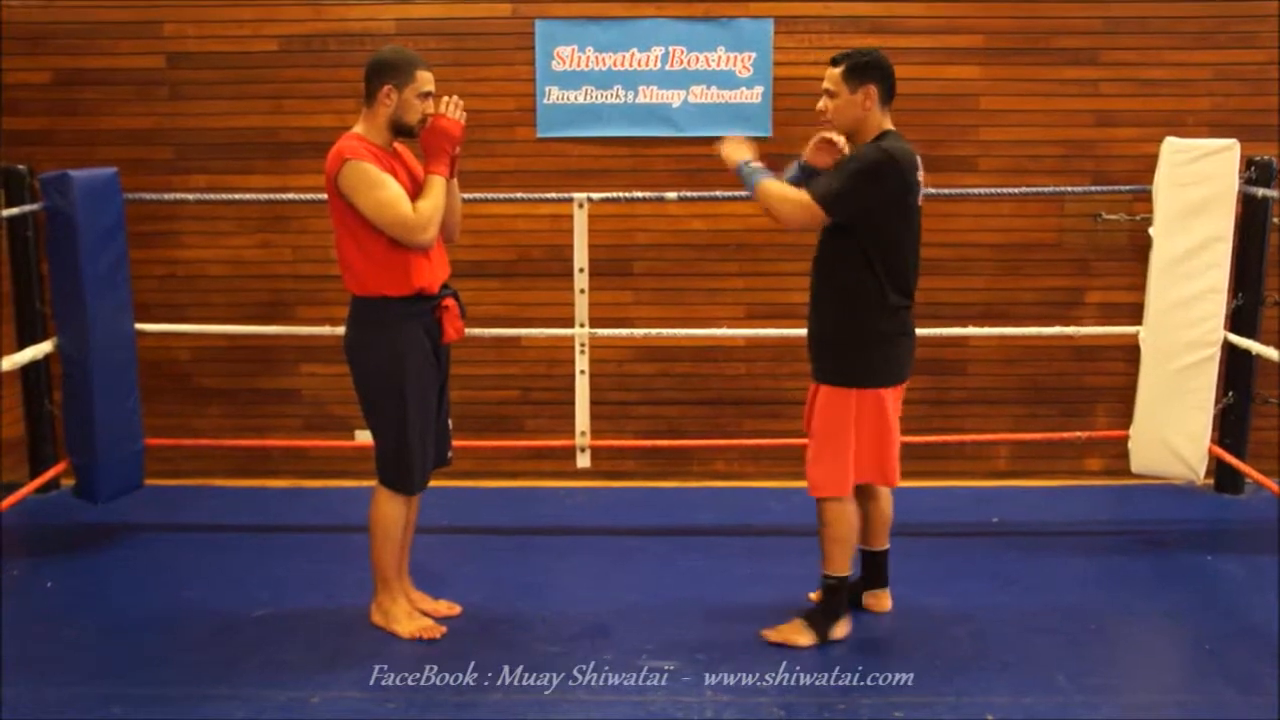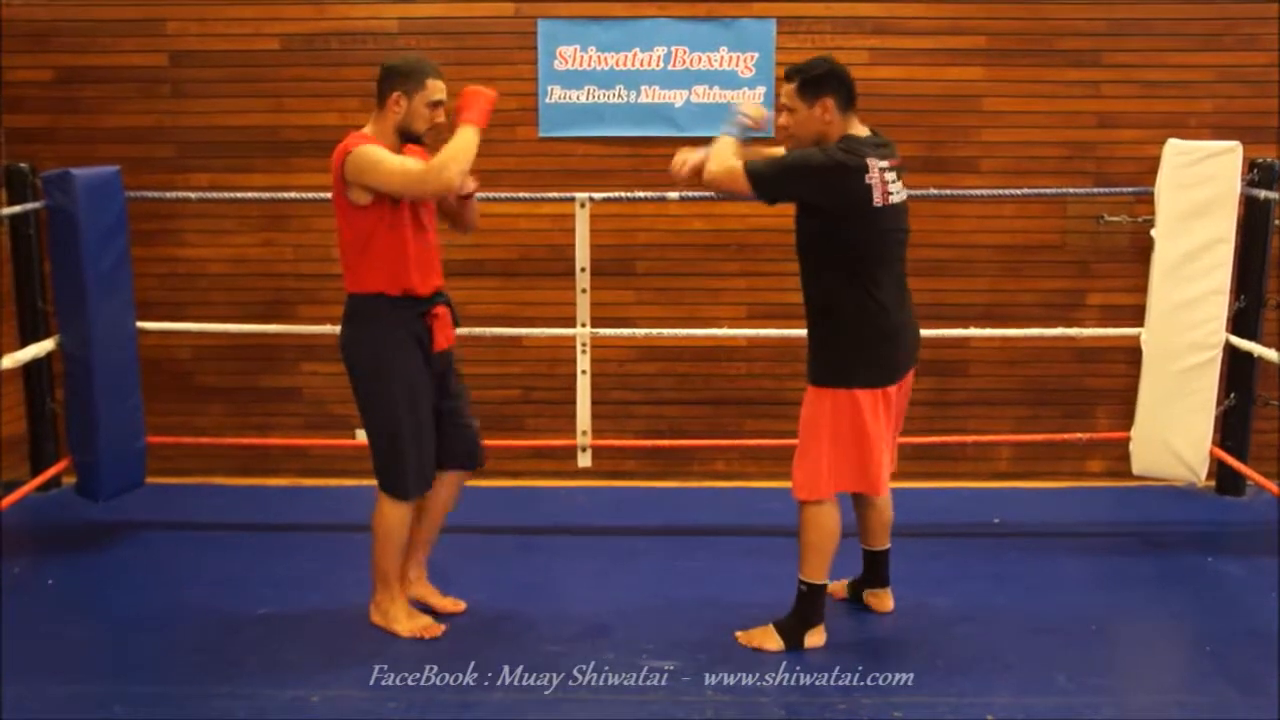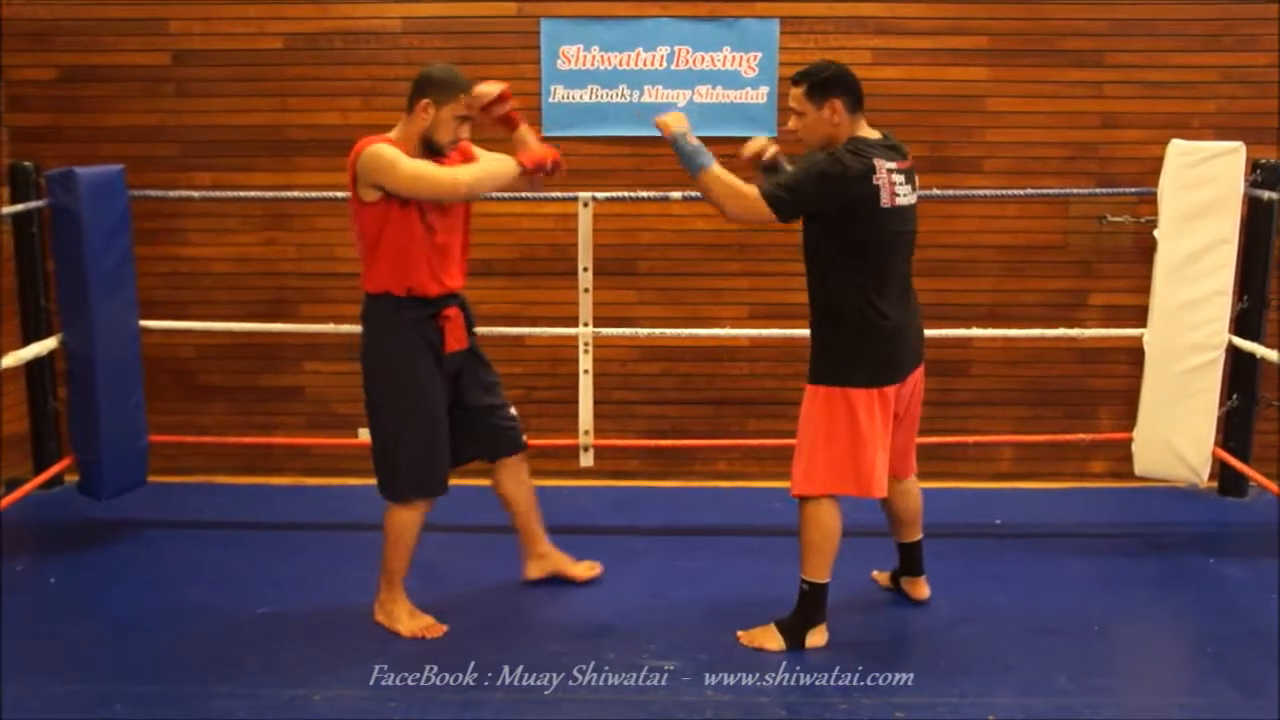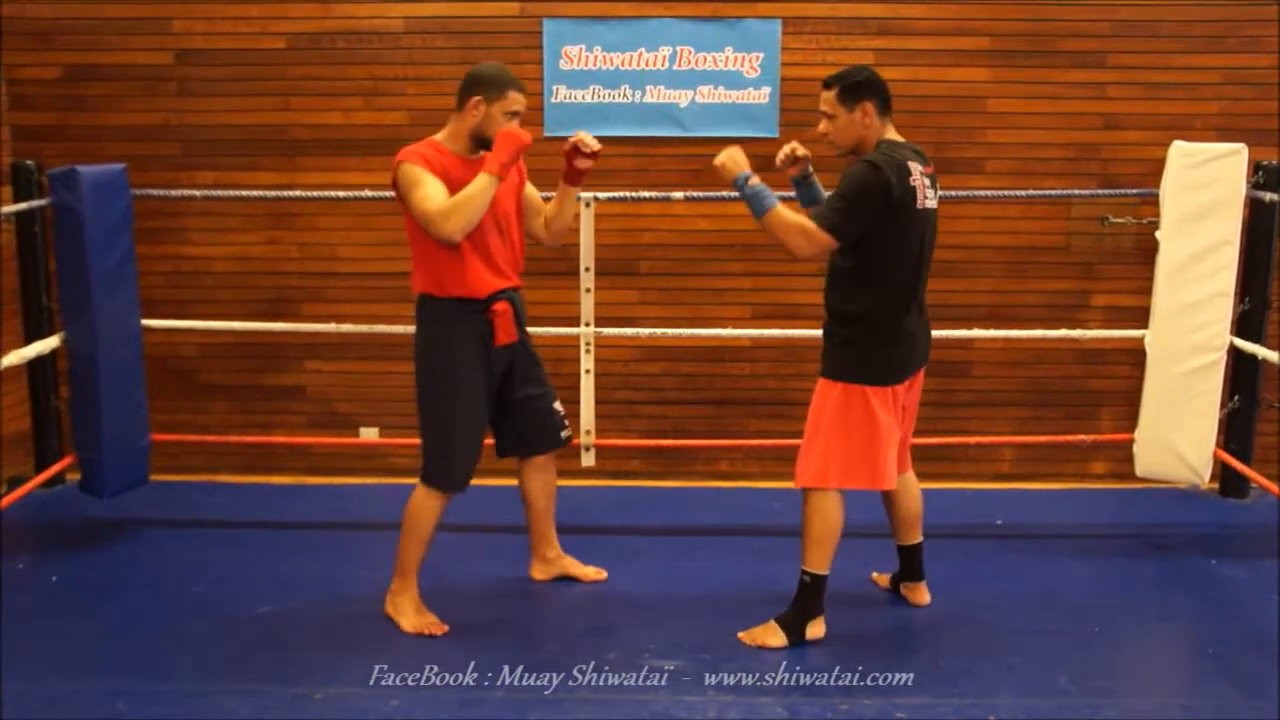
dt=0.3s
person 1, frame 1
left shoulder: (882, 162)
right shoulder: (870, 161)
left elbow: (794, 214)
right elbow: (807, 210)
left wrist: (746, 163)
right wrist: (813, 169)
left hip: (862, 353)
right hip: (867, 346)
left knee: (834, 481)
right knee: (867, 475)
left ankle: (827, 612)
right ankle: (872, 584)
person 1, frame 2
left shoulder: (829, 167)
right shoulder: (879, 156)
left elbow: (723, 176)
right elbow: (781, 164)
left wrist: (736, 131)
right wrist: (708, 156)
left hip: (851, 356)
right hip: (892, 345)
left knee: (818, 485)
right knee: (869, 472)
left ankle: (806, 620)
right ankle: (876, 582)
person 1, frame 3
left shoulder: (837, 169)
right shoulder: (895, 159)
left elbow: (740, 206)
left wrist: (684, 139)
right wrist: (773, 168)
left hip: (852, 357)
right hip: (900, 345)
left knee: (820, 484)
right knee: (896, 465)
left ankle: (807, 619)
right ankle: (911, 573)
person 1, frame 4
left shoulder: (873, 173)
right shoulder: (914, 166)
left elbow: (808, 242)
right elbow: (836, 225)
left wrist: (745, 180)
right wrist: (803, 179)
left hip: (864, 354)
right hip: (904, 346)
left knee: (823, 477)
right knee: (893, 464)
left ankle: (806, 613)
right ankle: (912, 578)
person 2, frame 1
left shoulder: (400, 152)
right shoulder: (355, 161)
left elbow: (447, 232)
right elbow: (418, 232)
left wrist: (446, 159)
right wrist: (438, 159)
left hip: (423, 319)
right hip: (387, 325)
left knee: (418, 467)
right knee: (400, 472)
left ankle: (401, 585)
right ankle: (385, 602)
person 2, frame 2
left shoulder: (411, 157)
right shoulder: (360, 155)
left elbow: (461, 218)
right elbow: (439, 178)
left wrist: (463, 186)
right wrist: (475, 116)
left hip: (423, 322)
right hip: (382, 327)
left knee: (456, 457)
right knee: (404, 475)
left ankle: (412, 576)
right ankle: (386, 600)
person 2, frame 3
left shoulder: (455, 155)
right shoulder: (375, 155)
left elbow: (536, 172)
right elbow: (454, 186)
left wrist: (512, 119)
right wrist: (523, 158)
left hip: (449, 322)
right hip: (399, 328)
left knee: (505, 443)
right knee: (416, 478)
left ankle: (540, 554)
right ankle: (390, 599)
person 2, frame 4
left shoulder: (502, 161)
right shoulder: (416, 162)
left elbow: (551, 232)
right elbow: (450, 225)
left wrist: (573, 177)
right wrist: (498, 163)
left hip: (504, 318)
right hip: (452, 324)
left knee: (542, 442)
right knee: (446, 470)
left ankle: (547, 556)
right ankle: (402, 590)
